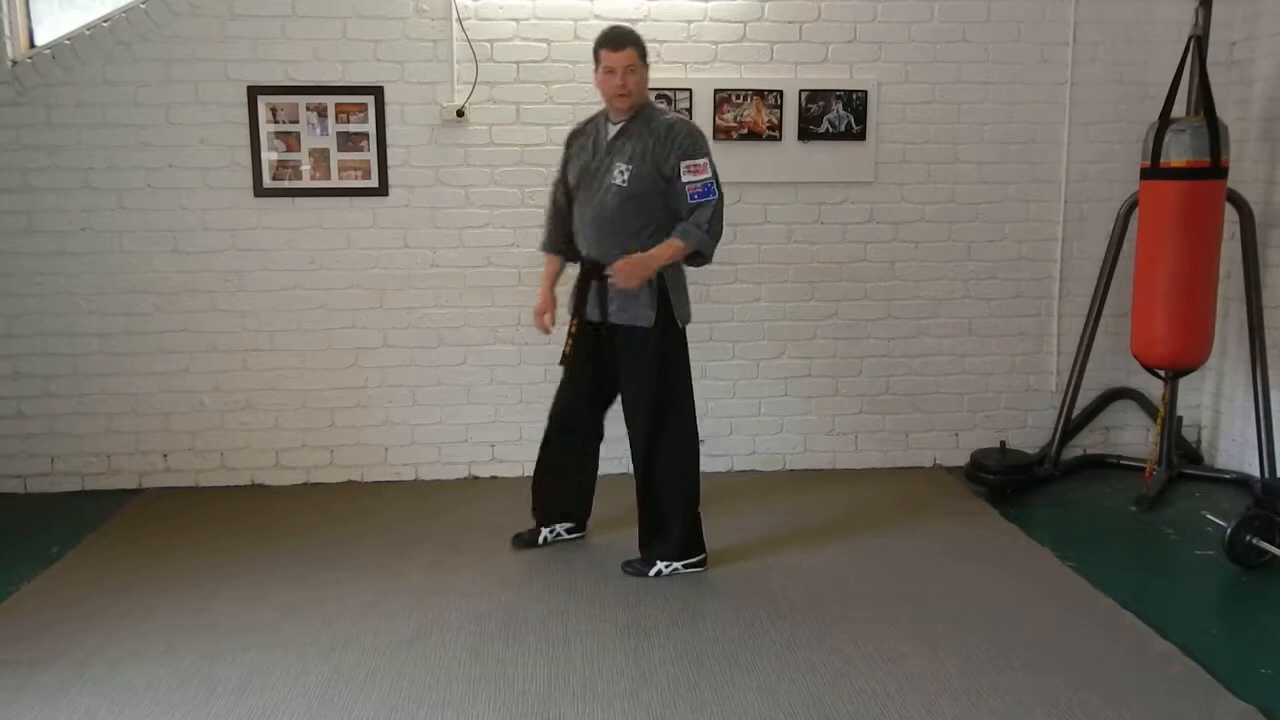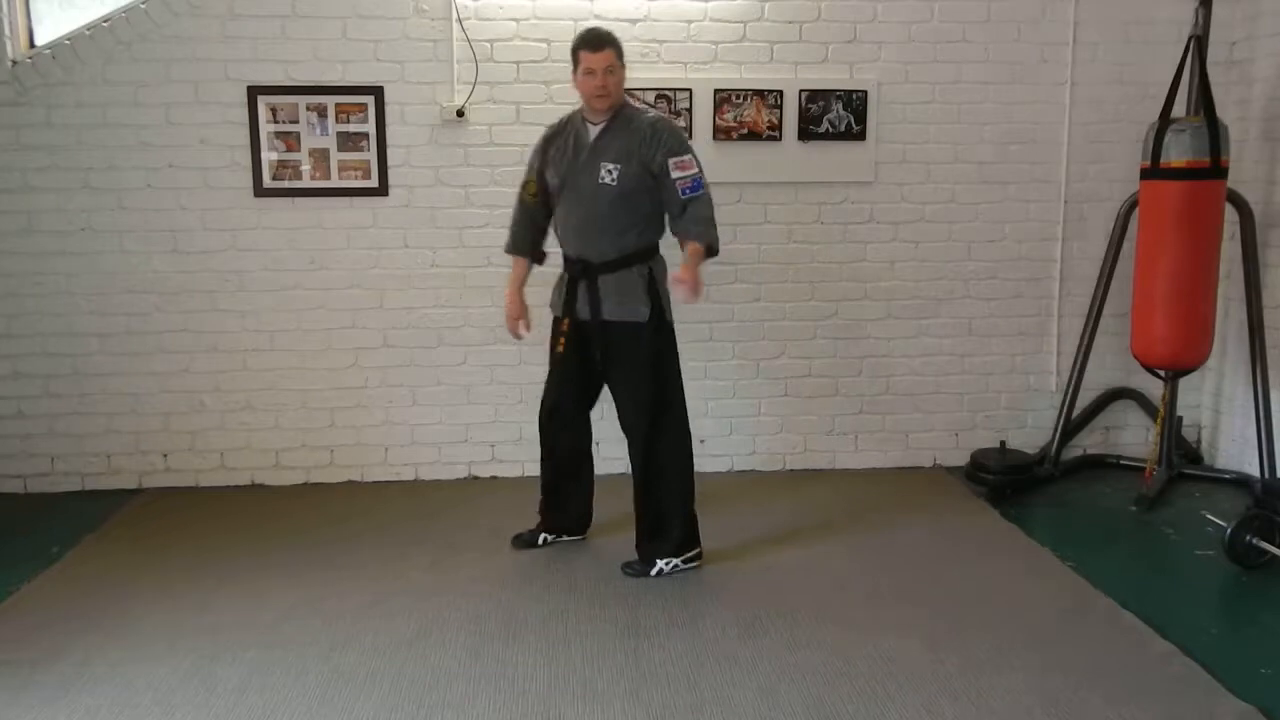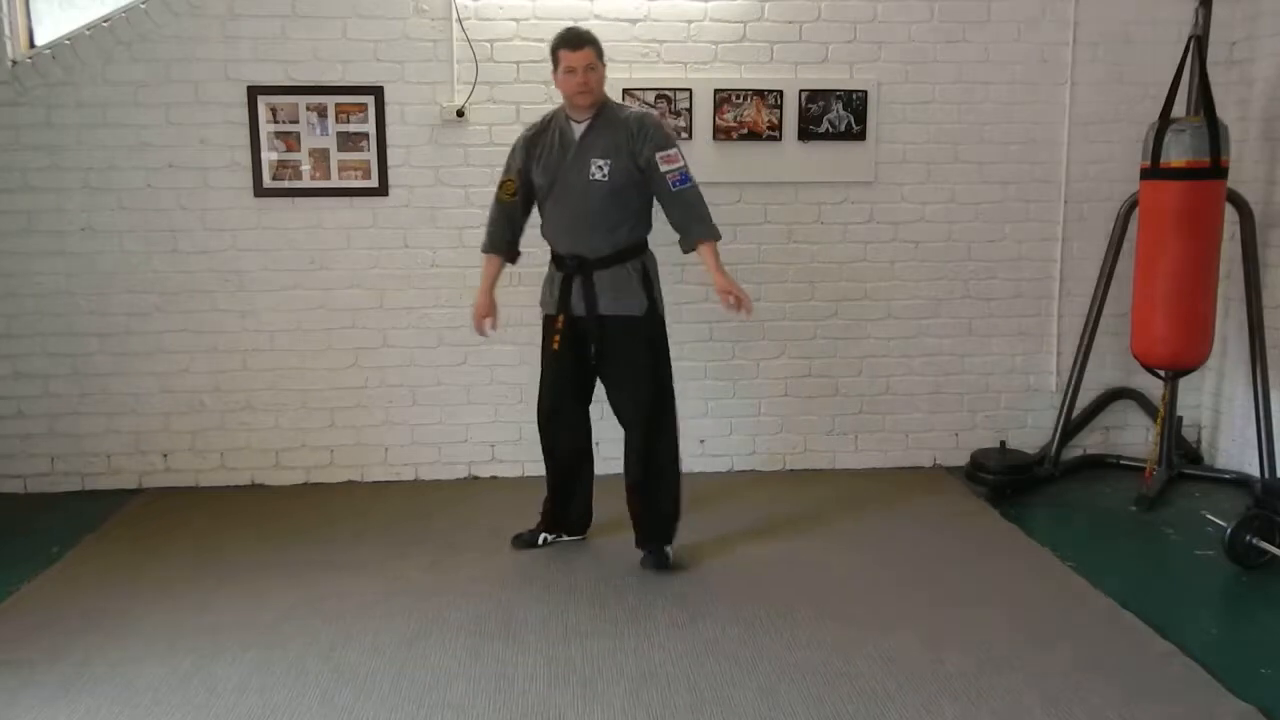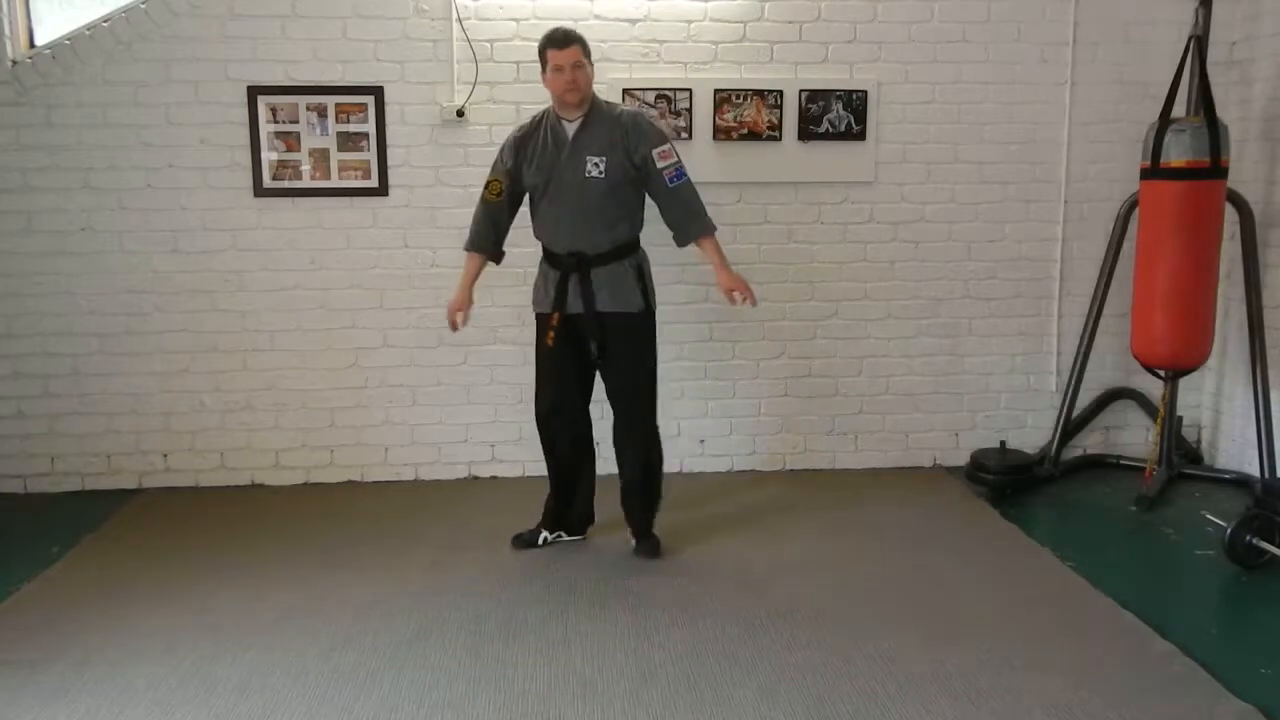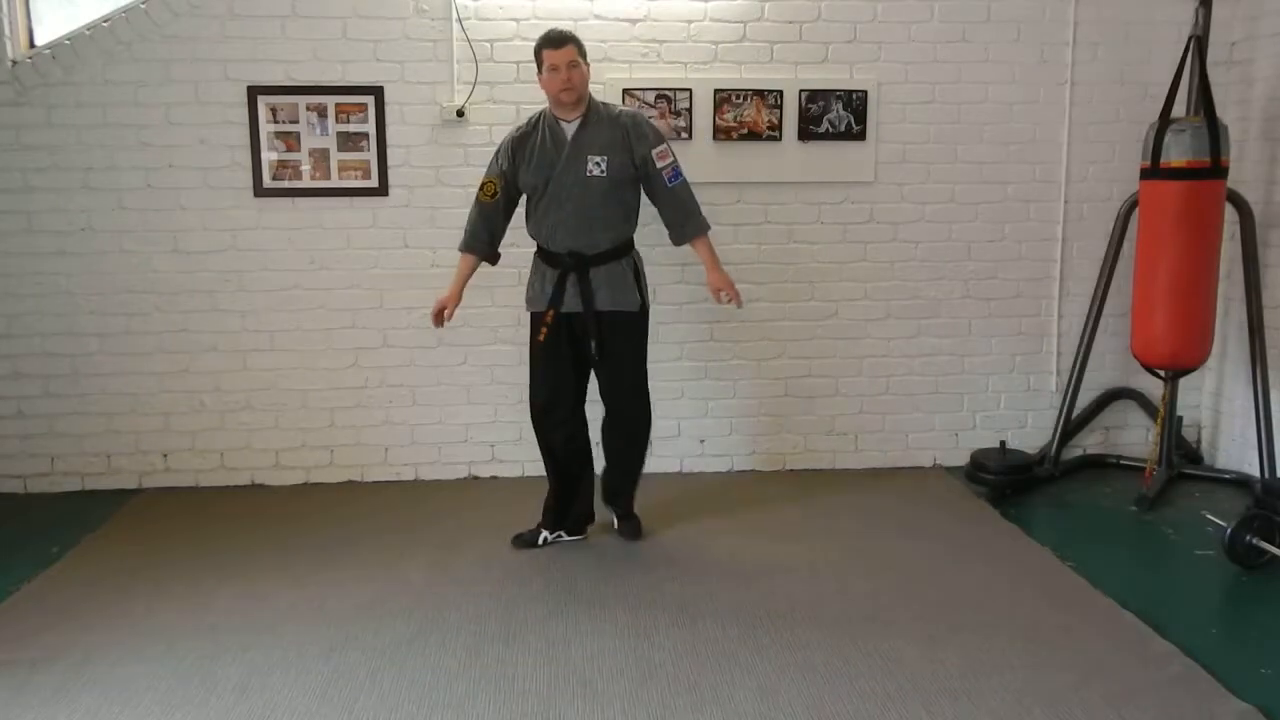
dt=0.1s
person 1, frame 1
left shoulder: (675, 136)
right shoulder: (582, 136)
left elbow: (704, 218)
right elbow: (562, 217)
left wrist: (653, 260)
right wrist: (547, 286)
left hip: (647, 302)
right hip: (592, 295)
left knee: (658, 425)
right knee: (572, 413)
left ankle: (676, 549)
right ankle: (561, 516)
person 1, frame 2
left shoulder: (657, 134)
right shoulder: (554, 139)
left elbow: (694, 211)
right elbow: (529, 218)
left wrist: (690, 263)
right wrist: (515, 289)
left hip: (634, 297)
right hip: (575, 293)
left knee: (651, 421)
right knee: (561, 413)
left ankle: (673, 545)
right ankle: (563, 521)
person 1, frame 3
left shoulder: (640, 130)
right shoulder: (535, 140)
left elbow: (683, 203)
right elbow: (507, 216)
left wrist: (717, 272)
right wrist: (486, 290)
left hip: (625, 288)
right hip: (565, 289)
left knee: (645, 415)
right knee: (559, 412)
left ankle: (656, 538)
right ankle: (564, 521)
person 1, frame 4
left shoulder: (632, 128)
right shoulder: (524, 141)
left elbow: (678, 197)
right elbow: (492, 215)
left wrist: (721, 266)
right wrist: (465, 287)
left hip: (620, 285)
right hip: (558, 288)
left knee: (635, 407)
right knee: (558, 411)
left ankle: (642, 521)
right ankle: (566, 519)
person 1, frame 5
left shoulder: (629, 128)
right shoulder: (520, 142)
left elbow: (675, 198)
right elbow: (488, 214)
left wrist: (711, 267)
right wrist: (457, 287)
left hip: (615, 283)
right hip: (552, 286)
left knee: (626, 405)
right knee: (553, 409)
left ankle: (620, 503)
right ankle: (566, 517)
